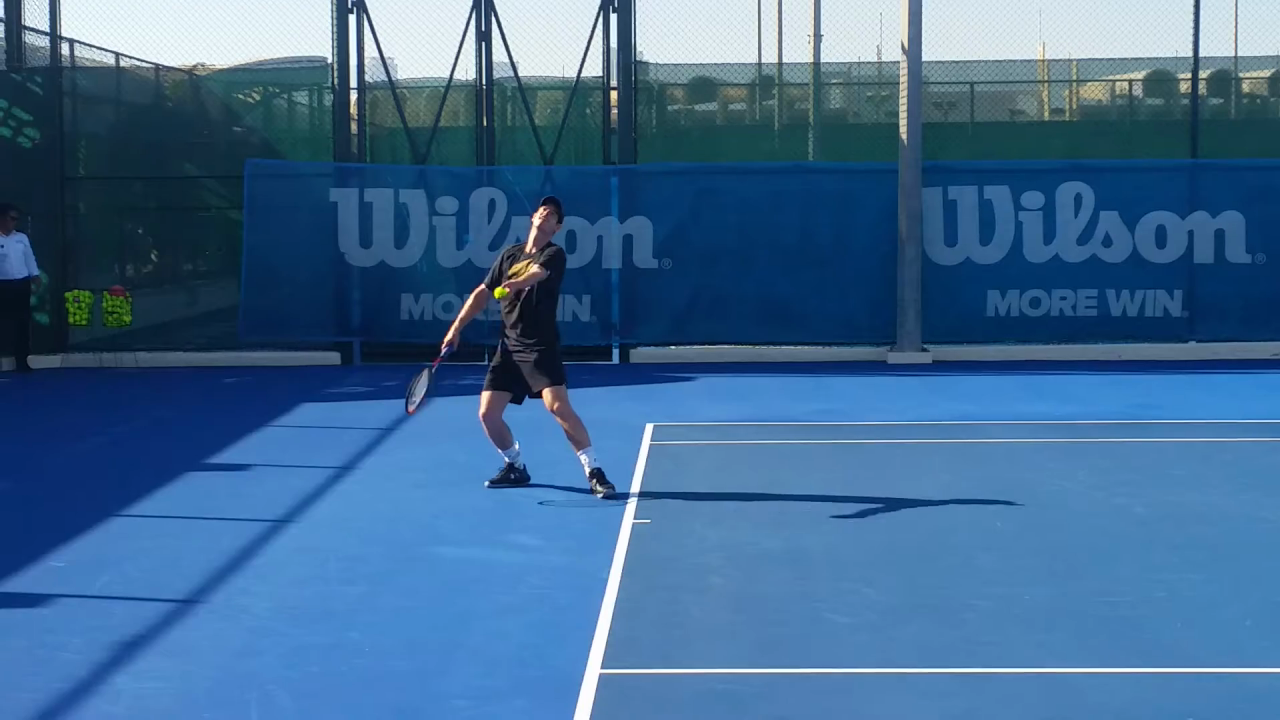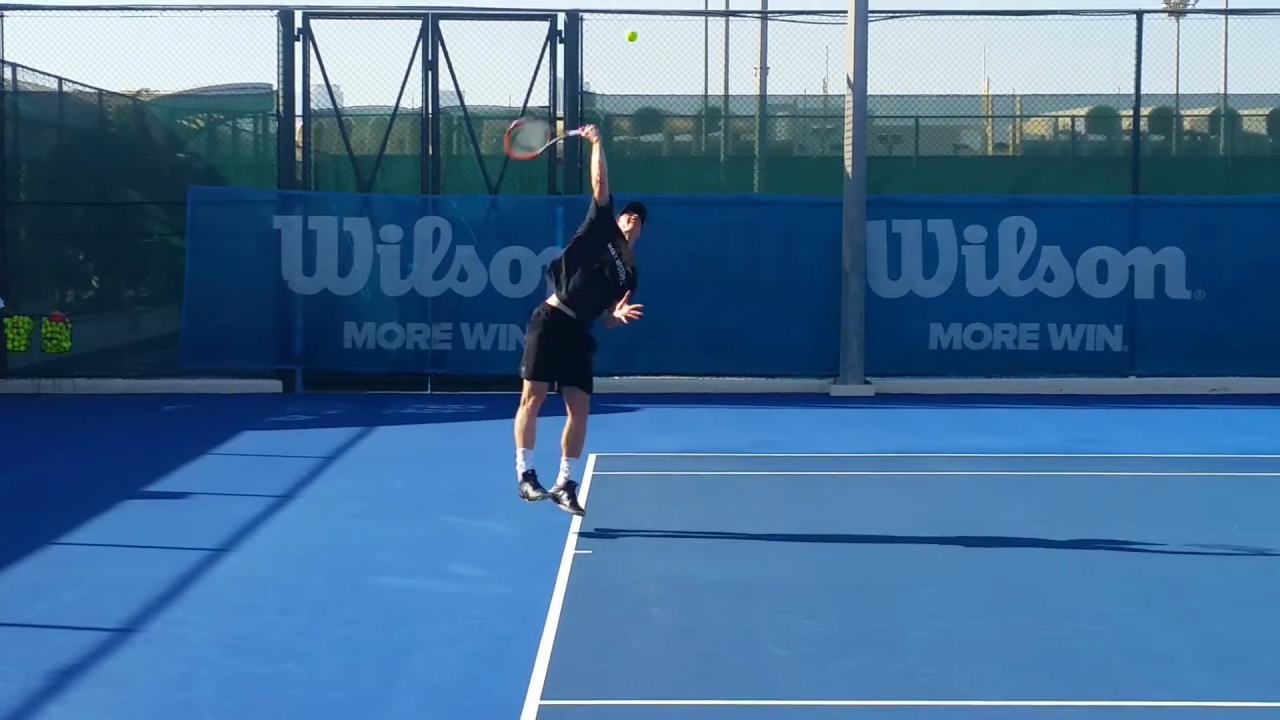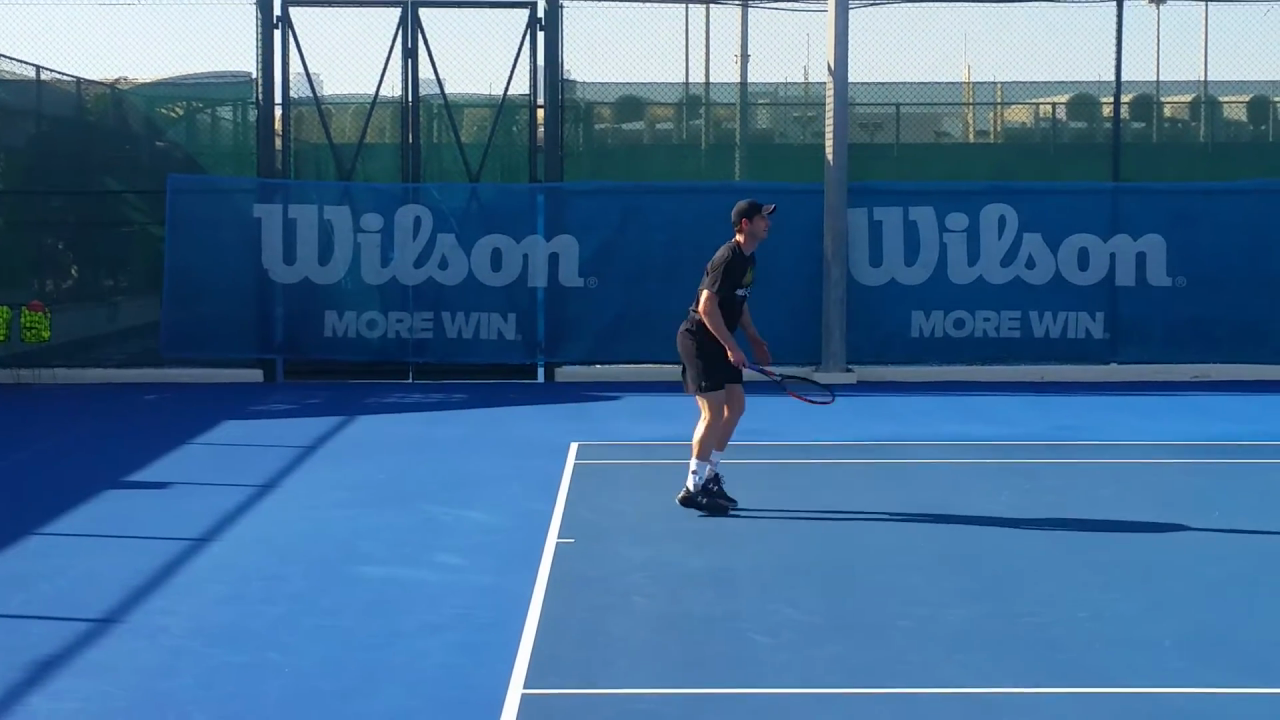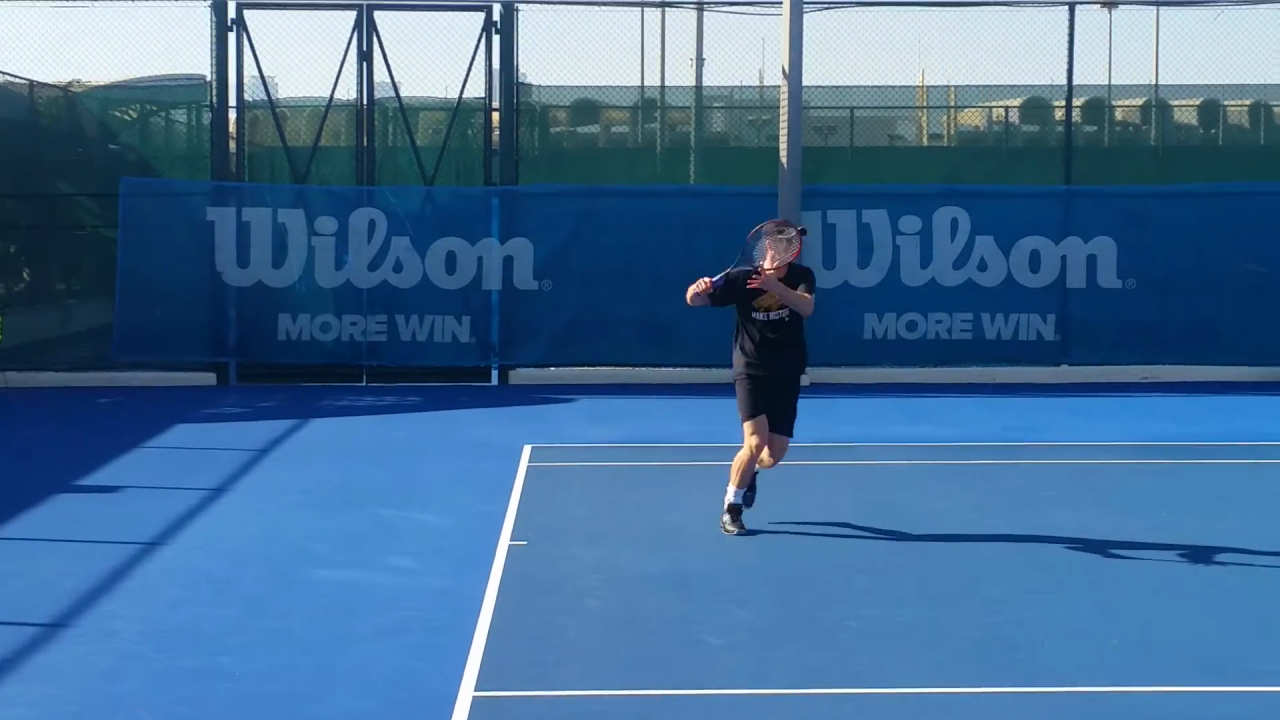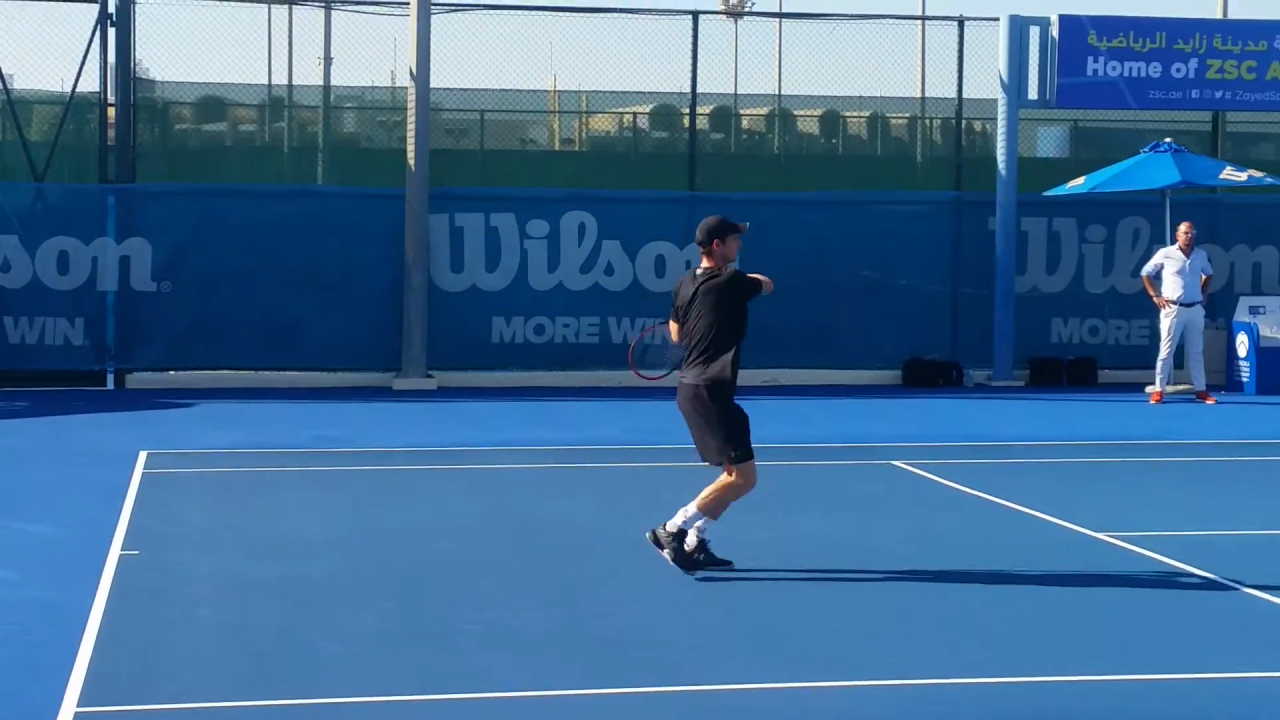
dt=1s
person 1, frame 1
left shoulder: (554, 255)
right shoulder: (508, 255)
left elbow: (535, 273)
right elbow: (481, 294)
left wrist: (514, 284)
right wrist: (456, 329)
left hip: (541, 348)
right hip: (508, 349)
left knee: (559, 407)
right knee: (488, 412)
left ankle: (593, 471)
right ankle: (516, 467)
person 1, frame 2
left shoulder: (627, 272)
right shoulder: (602, 227)
left elbow: (608, 317)
right elbow: (600, 185)
left wrist: (619, 313)
right wrist: (597, 143)
left hip: (578, 334)
right hip: (549, 321)
left knee: (579, 411)
right knee: (532, 398)
left ankle: (565, 484)
right ankle: (526, 475)
person 1, frame 3
left shoulder: (747, 258)
right shoulder: (728, 258)
right elbow: (707, 305)
left wrist: (754, 338)
right wrist: (731, 346)
left hip: (716, 340)
right hip: (699, 337)
left knee: (734, 407)
right knee: (715, 414)
left ankle: (708, 478)
right ankle: (693, 489)
person 1, frame 4
left shoulder: (802, 276)
right shoulder: (741, 279)
left elbow: (807, 306)
right elbow: (694, 299)
left wrist: (775, 287)
right wrist: (698, 288)
left hip: (786, 376)
right hip: (751, 373)
left knee: (775, 454)
right knee: (755, 444)
left ankle: (750, 471)
right ankle: (731, 507)
person 1, frame 5
left shoulder: (686, 284)
right shoulder: (731, 281)
left elbow: (676, 334)
right elbow: (766, 285)
right wrist: (752, 277)
left hip: (694, 388)
right hip: (709, 394)
left knee: (734, 473)
right knee: (742, 477)
left ankle: (693, 546)
right ankle: (672, 531)
